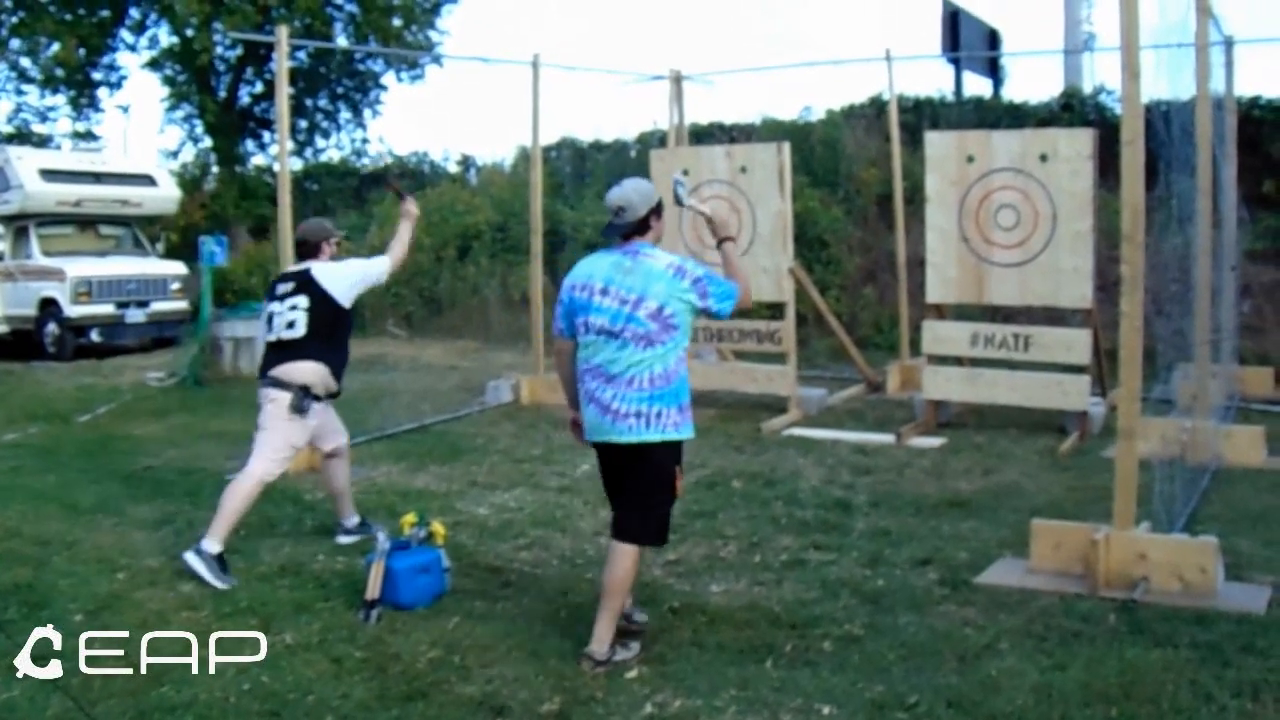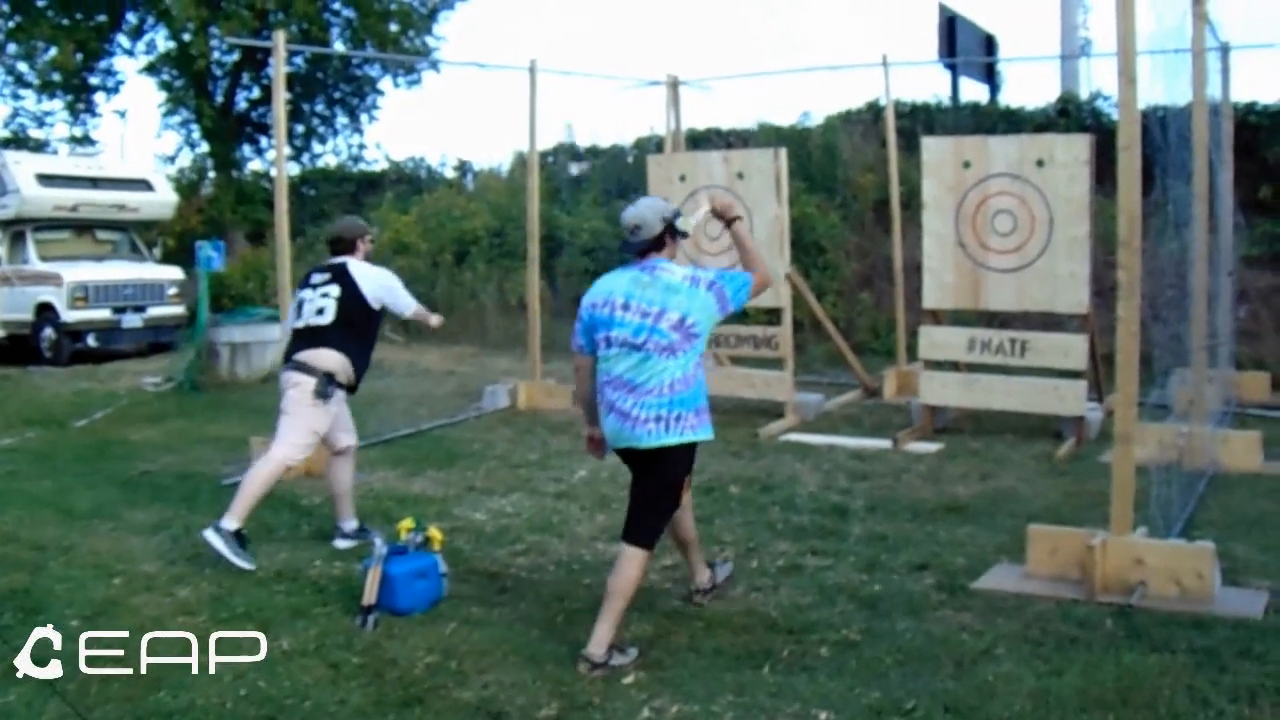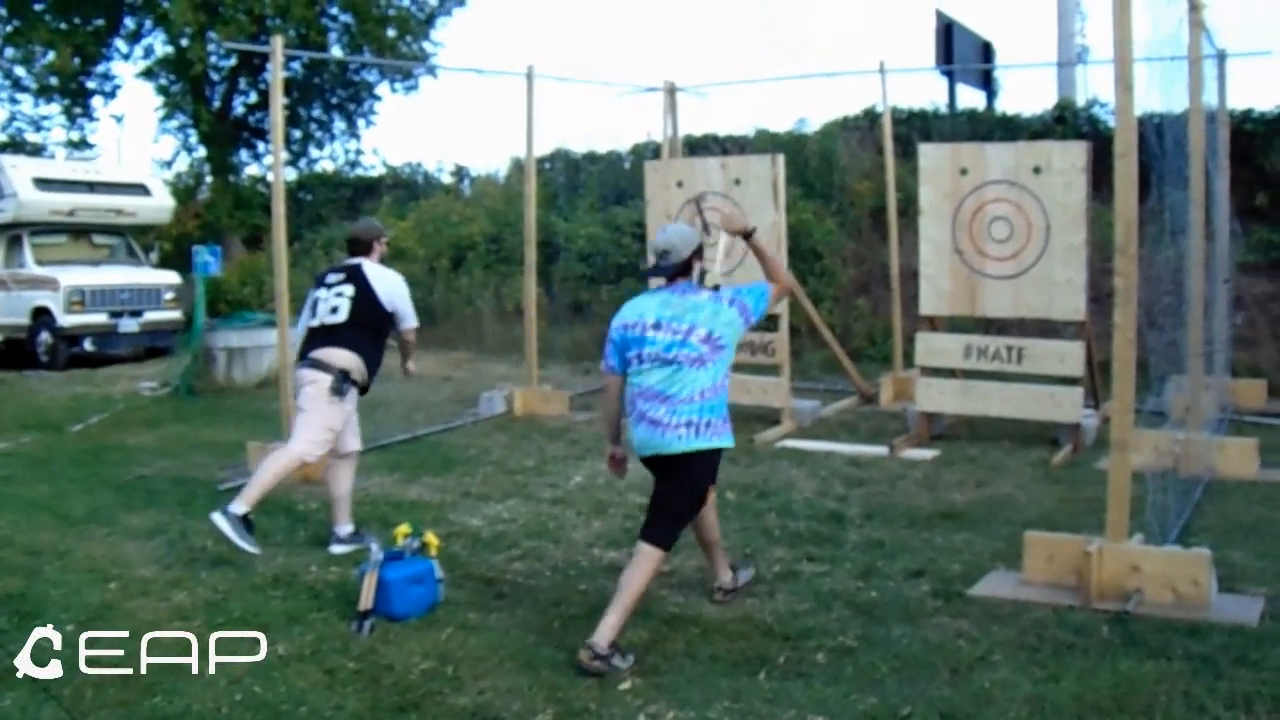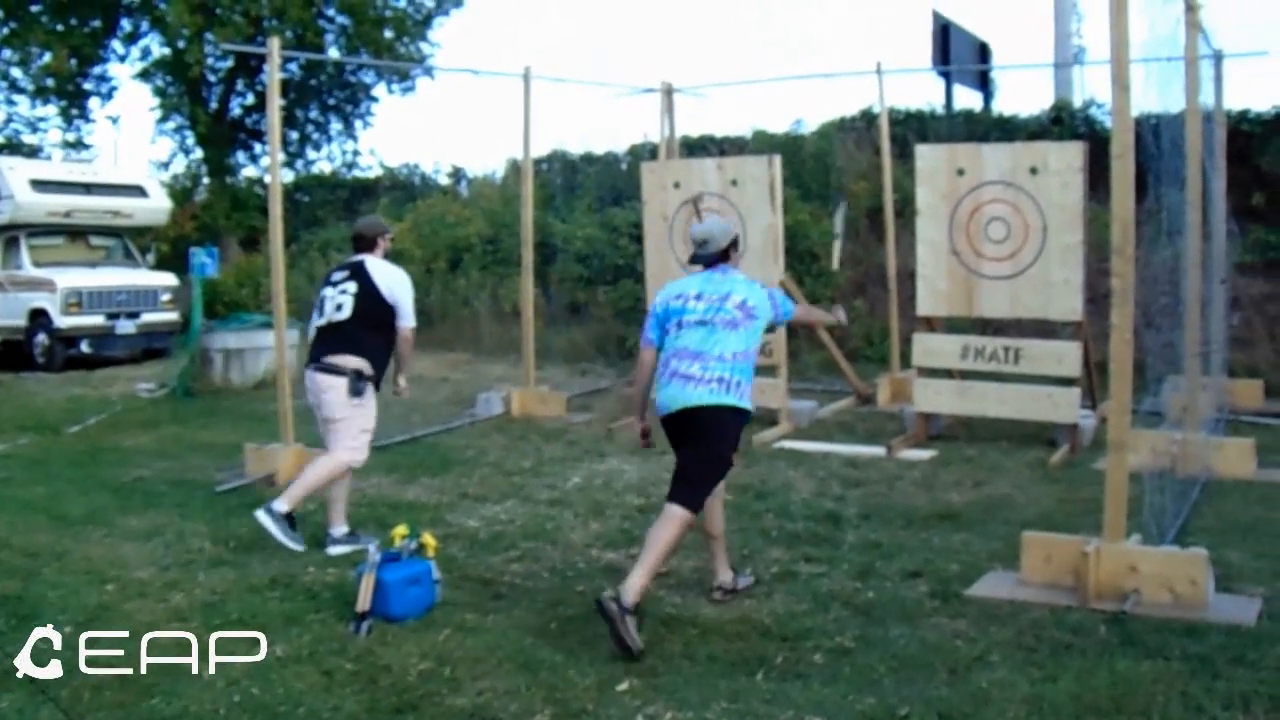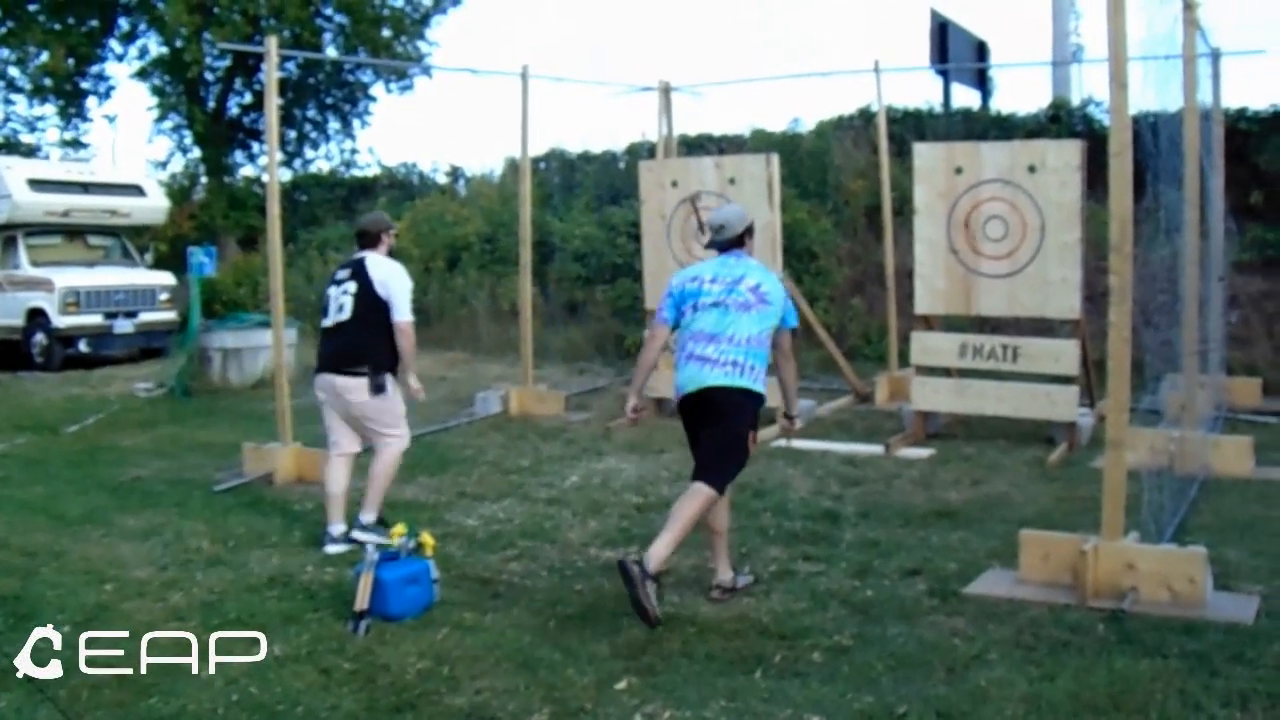
dt=0.2s
person 1, frame 1
left shoulder: (582, 272)
right shoulder: (680, 276)
left elbow: (562, 349)
right elbow: (742, 297)
left wrist: (575, 405)
right wrist: (724, 239)
left hip: (602, 421)
right hip: (653, 425)
left knee: (633, 513)
right knee: (631, 532)
left ankle: (621, 608)
right ankle: (601, 644)
person 1, frame 2
left shoulder: (600, 290)
right shoulder: (698, 286)
left elbow: (582, 366)
right elbow: (761, 277)
left wrist: (591, 422)
right wrist: (734, 221)
left hip: (621, 429)
right hip: (670, 430)
left knee: (675, 493)
right knee: (638, 538)
left ankle: (702, 578)
right ankle: (598, 648)
person 1, frame 3
left shoulder: (630, 313)
right shoulder: (724, 307)
left elbow: (613, 387)
right elbow: (783, 284)
left wrist: (614, 443)
right wrist: (749, 236)
left hip: (648, 438)
right hip: (695, 439)
left knee: (699, 492)
right knee: (655, 540)
left ankle: (724, 577)
right ankle: (601, 643)
person 1, frame 4
left shoulder: (669, 294)
right shoulder: (756, 293)
left elbow: (645, 360)
right elbow: (797, 314)
left wrist: (640, 416)
right wrist: (831, 316)
left hip: (673, 406)
right hip: (719, 406)
left knee: (709, 482)
right knee: (683, 503)
left ankle: (725, 576)
right ankle: (626, 596)
person 1, frame 5
left shoulder: (685, 278)
right shoulder: (770, 282)
left elbow: (656, 339)
right elbow: (784, 353)
left wrist: (634, 393)
right wrist: (790, 407)
left hip: (691, 390)
right hip: (737, 389)
left knee: (713, 478)
right knee: (709, 483)
left ankle: (724, 575)
right ankle: (649, 564)
person 2, frame 1
left shoulder: (281, 285)
right shoulder: (340, 275)
left elbow: (275, 335)
right elbow: (392, 259)
right wrist: (407, 218)
left hip: (303, 392)
right hip: (297, 393)
left knee: (336, 448)
right knee: (261, 470)
left ankle: (350, 523)
right ankle: (209, 550)
person 2, frame 2
left shoulder: (311, 278)
right shoulder: (375, 277)
left elbow: (294, 327)
right elbow: (413, 312)
right wrist: (431, 318)
left hip: (301, 370)
right hip: (321, 380)
left knee: (345, 448)
right knee: (286, 452)
left ankle: (348, 527)
right ankle: (228, 525)
person 2, frame 3
left shoulder: (326, 278)
right shoulder: (389, 279)
left elbow: (302, 330)
right elbow: (407, 333)
right wrist: (407, 360)
left hip: (312, 369)
right hip: (335, 376)
left knee: (345, 451)
right knee: (304, 448)
left ankle: (343, 532)
right ankle: (237, 510)
person 2, frame 4
left shoulder: (334, 275)
right shoulder: (393, 275)
right elbow: (404, 332)
right wrist: (401, 374)
left hip: (318, 372)
right hip: (348, 376)
left knee: (342, 452)
right knee: (346, 454)
left ankle: (339, 532)
right ankle: (278, 509)
person 2, frame 5
left shoulder: (339, 273)
right shoulder: (390, 270)
right elbow: (402, 327)
right wrist: (410, 375)
left hip: (327, 374)
right hip: (364, 376)
left knee: (341, 449)
right knee: (392, 444)
left ankle: (336, 532)
right ankle: (366, 520)
